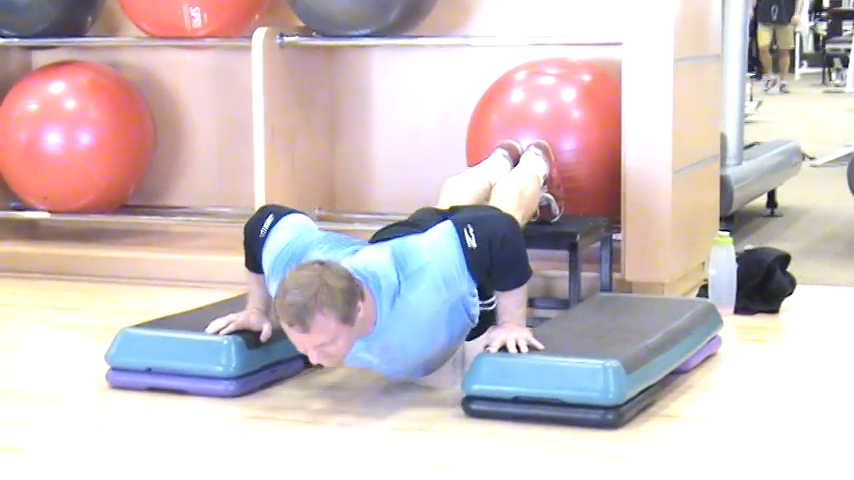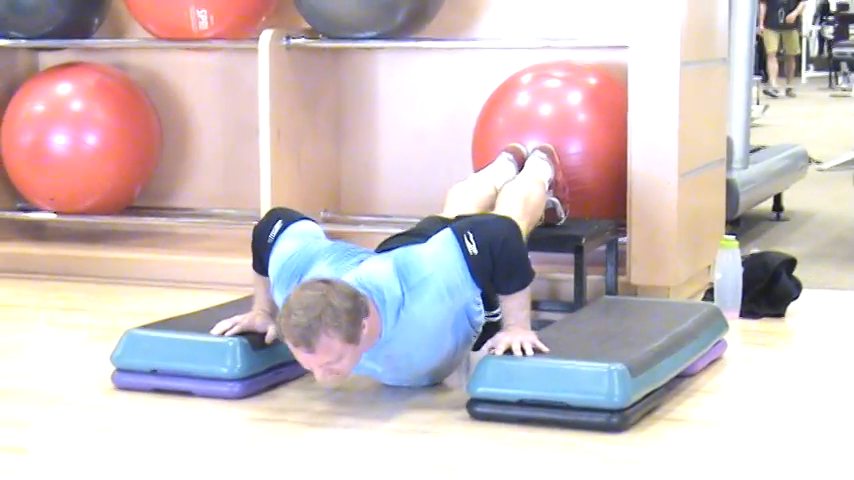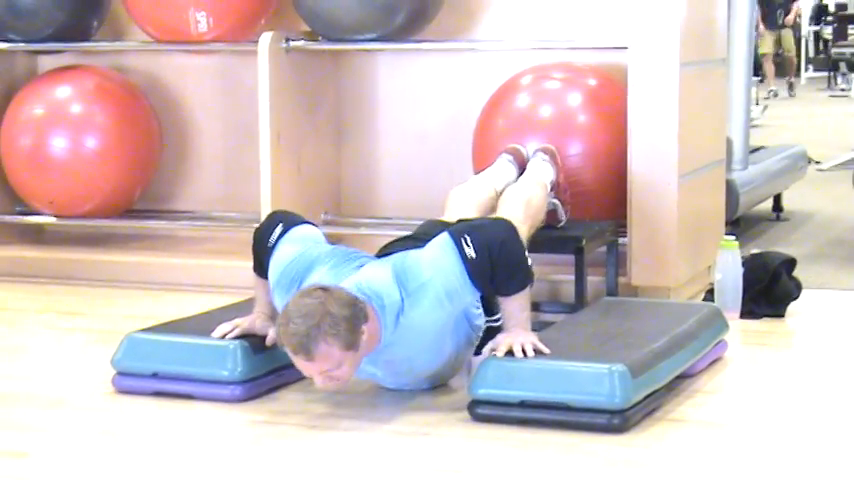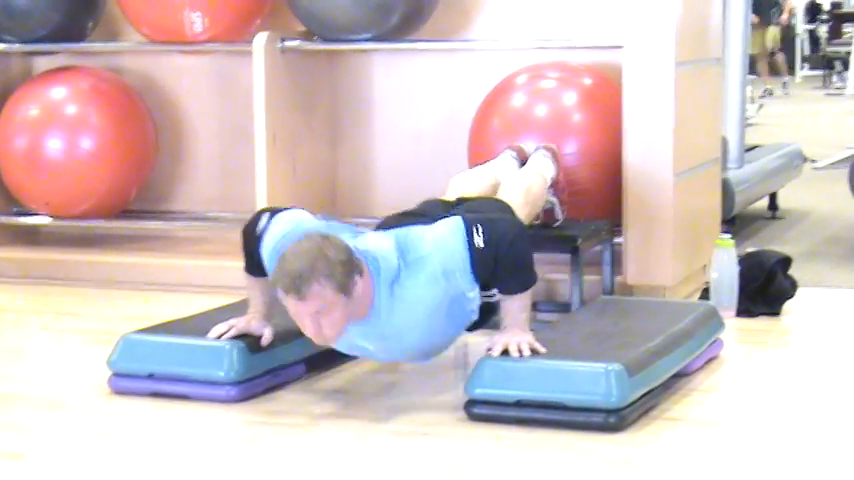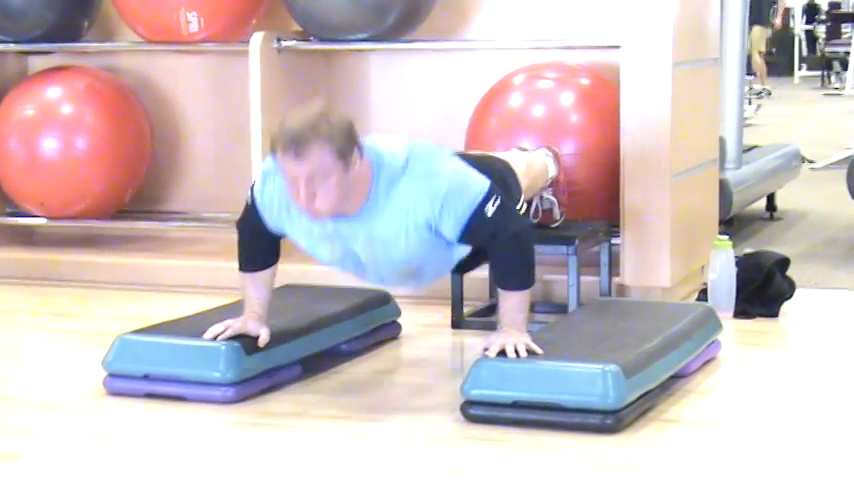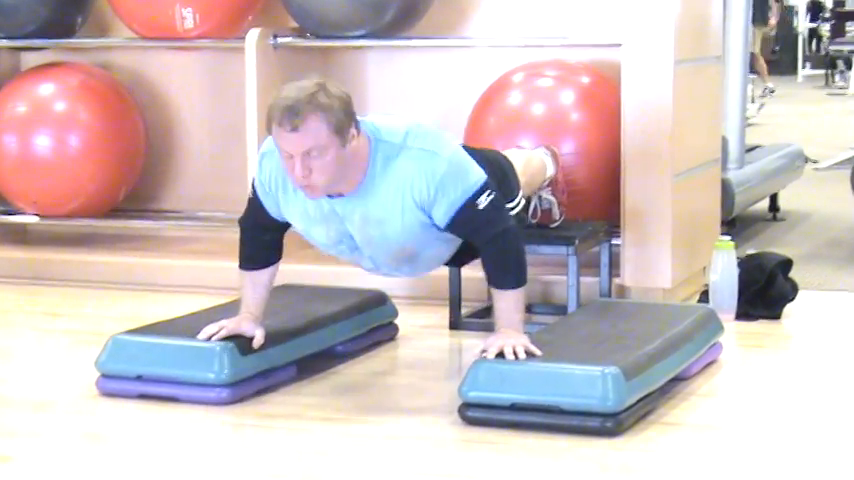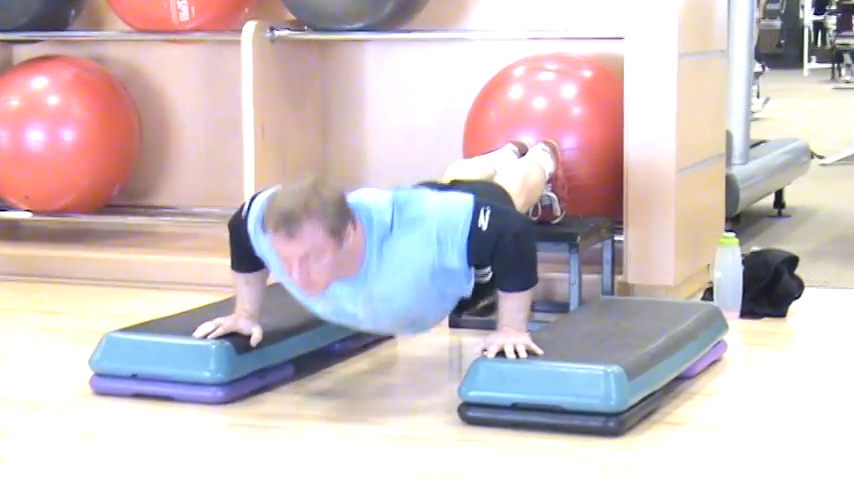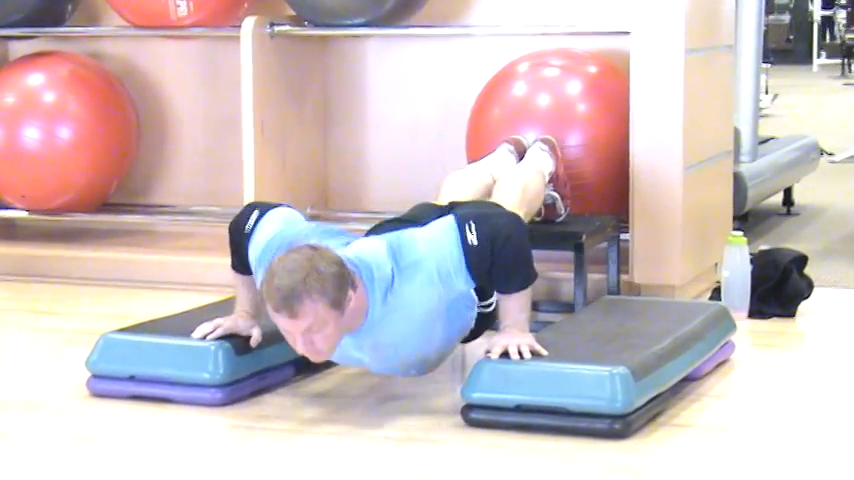
dt=0.2s
person 1, frame 1
left shoulder: (417, 285)
right shoulder: (287, 263)
left elbow: (501, 233)
right elbow: (265, 221)
left wrist: (512, 323)
right wrist: (256, 310)
right hip: (399, 237)
left knee: (503, 208)
right knee: (449, 203)
left ankle: (535, 163)
right ankle: (500, 160)
person 1, frame 2
left shoulder: (423, 295)
right shoulder: (296, 277)
left elbow: (502, 237)
right elbow: (274, 224)
left wrist: (518, 326)
right wrist: (262, 312)
right hip: (403, 248)
left knee: (512, 212)
right knee: (456, 209)
left ankle: (540, 166)
right ankle: (505, 163)
person 1, frame 3
left shoulder: (419, 300)
right shoulder: (295, 283)
left elbow: (499, 239)
right elbow: (276, 226)
left wrist: (518, 327)
right hip: (406, 252)
left knee: (514, 219)
right knee: (457, 213)
left ankle: (542, 168)
right ankle: (507, 165)
person 1, frame 4
left shoulder: (417, 277)
right shoulder: (287, 250)
left elbow: (508, 237)
right elbow: (260, 224)
left wrist: (516, 327)
right wrist: (257, 314)
right hip: (408, 227)
left knee: (511, 203)
right knee: (453, 199)
left ankle: (543, 165)
right ankle: (509, 160)
person 1, frame 5
left shoulder: (435, 180)
right shoulder: (279, 180)
left elbow: (513, 235)
right elbow: (253, 232)
left wrist: (513, 328)
right wrist: (252, 315)
left knee: (515, 176)
left ankle: (544, 165)
right ankle: (518, 156)
person 1, frame 6
left shoulder: (423, 163)
right shoulder: (275, 162)
left elbow: (499, 235)
right elbow: (259, 229)
left wrist: (509, 329)
right wrist: (249, 315)
left hip: (484, 200)
left knee: (514, 174)
left ankle: (543, 165)
right ankle: (519, 156)
person 1, frame 7
left shoulder: (416, 232)
right shoulder: (270, 219)
left elbow: (513, 233)
right elbow: (243, 232)
left wrist: (512, 327)
right wrist: (245, 314)
left knee: (510, 192)
right knee: (455, 178)
left ankle: (541, 160)
right ankle: (507, 155)
person 1, frame 8
left shoulder: (413, 281)
right shoulder: (274, 252)
left elbow: (506, 234)
right elbow: (246, 223)
left wrist: (515, 328)
right wrist: (245, 314)
right hip: (397, 236)
left knee: (508, 206)
right knee: (451, 198)
left ankle: (541, 160)
right ankle: (506, 155)
